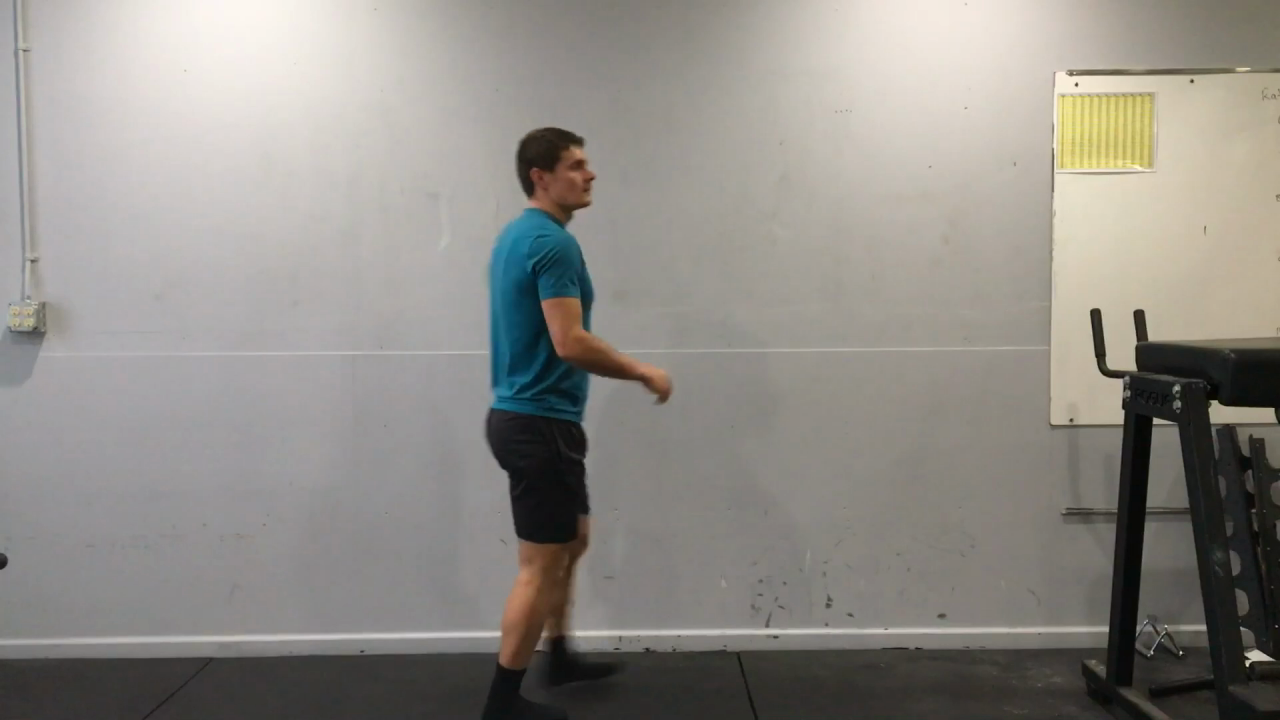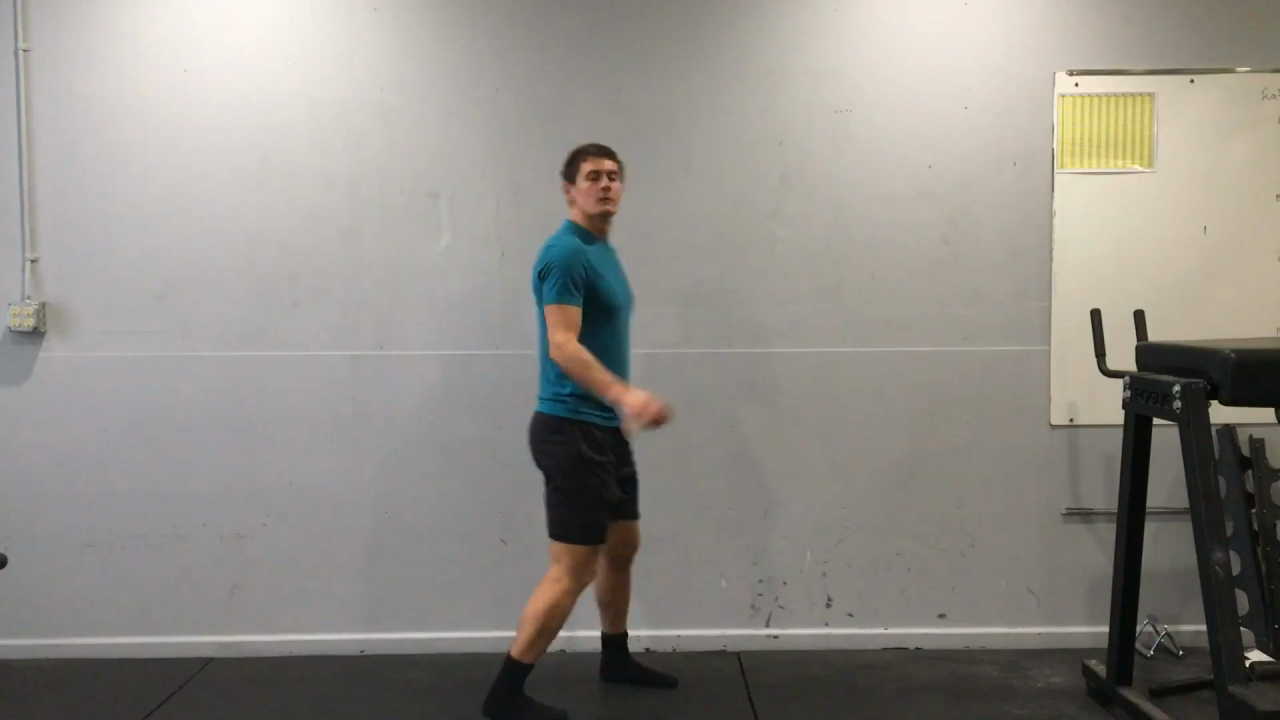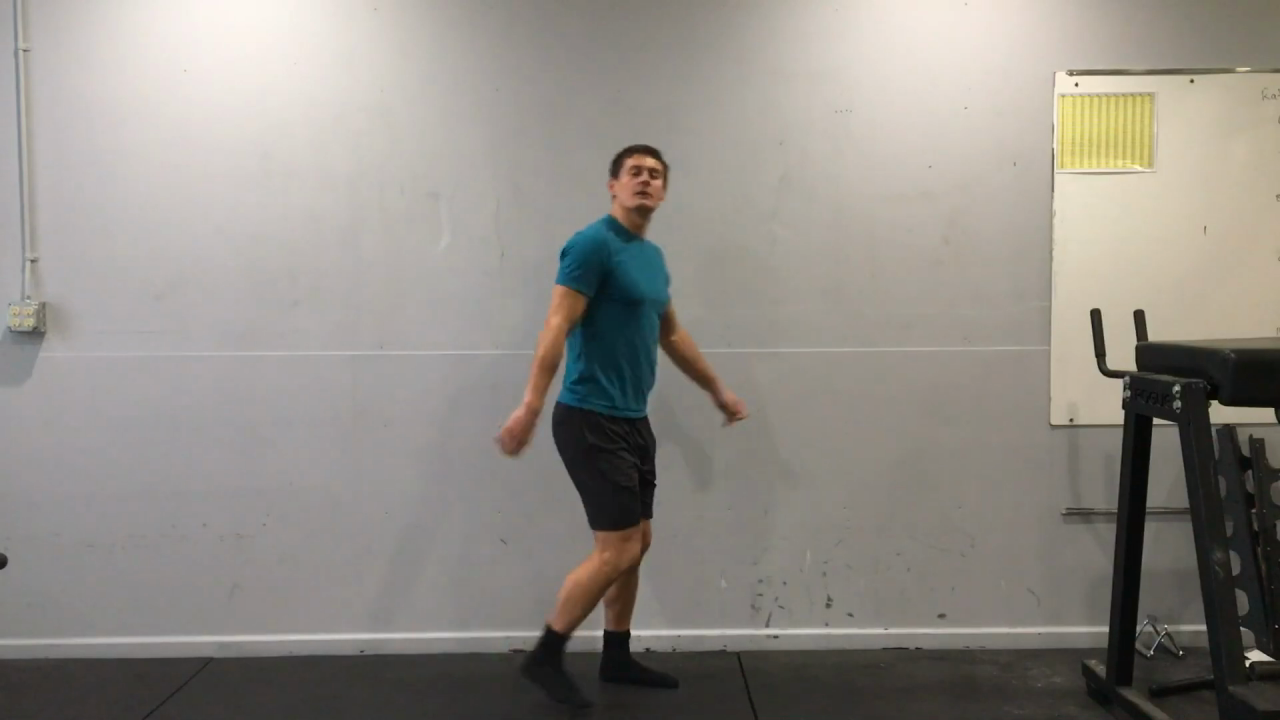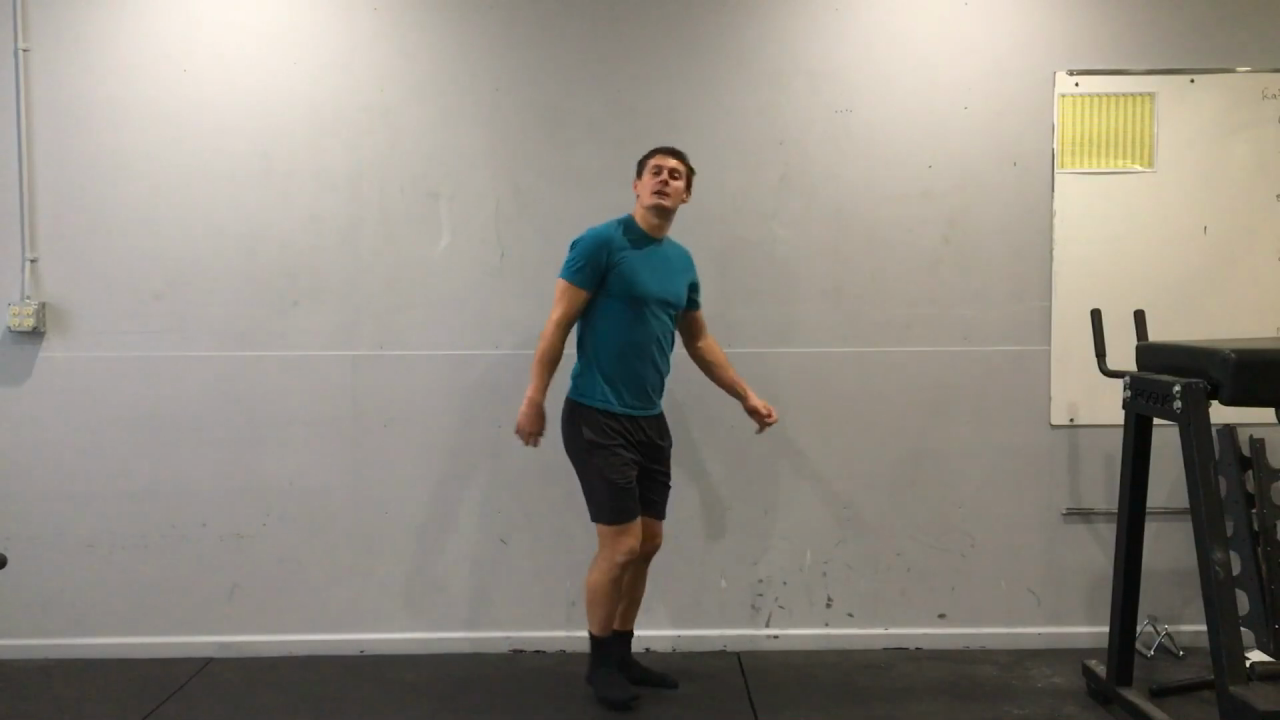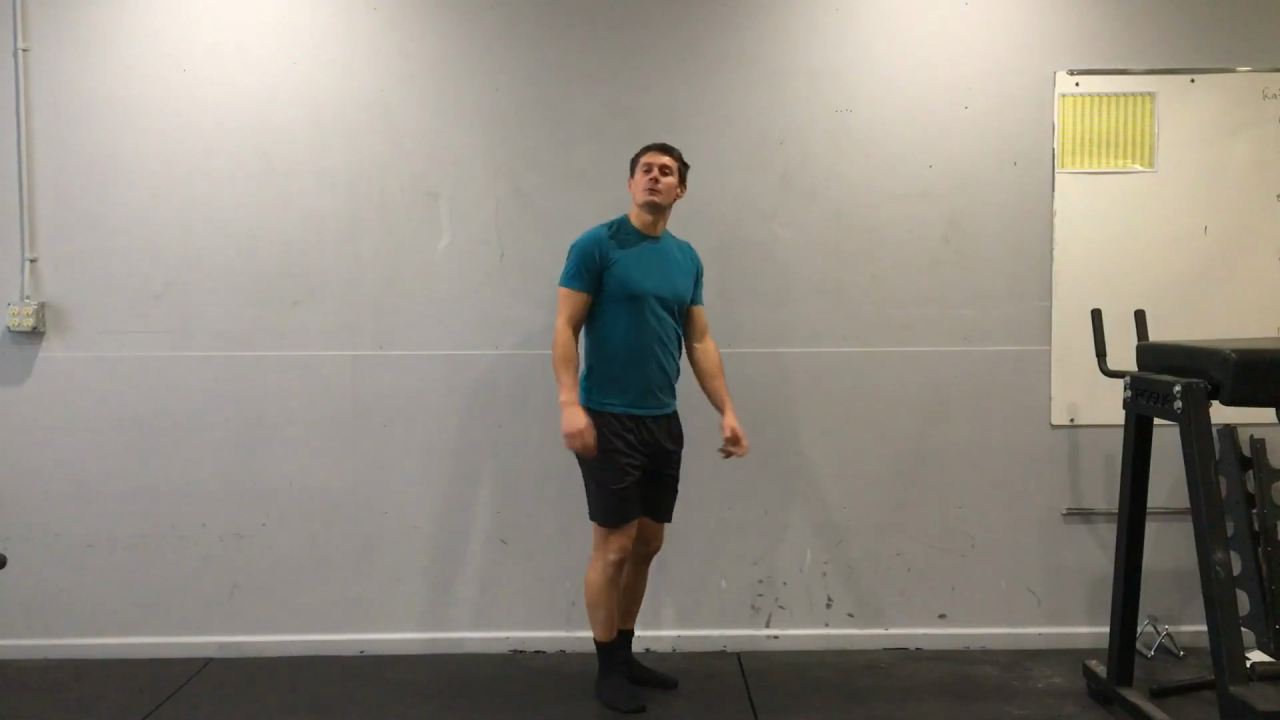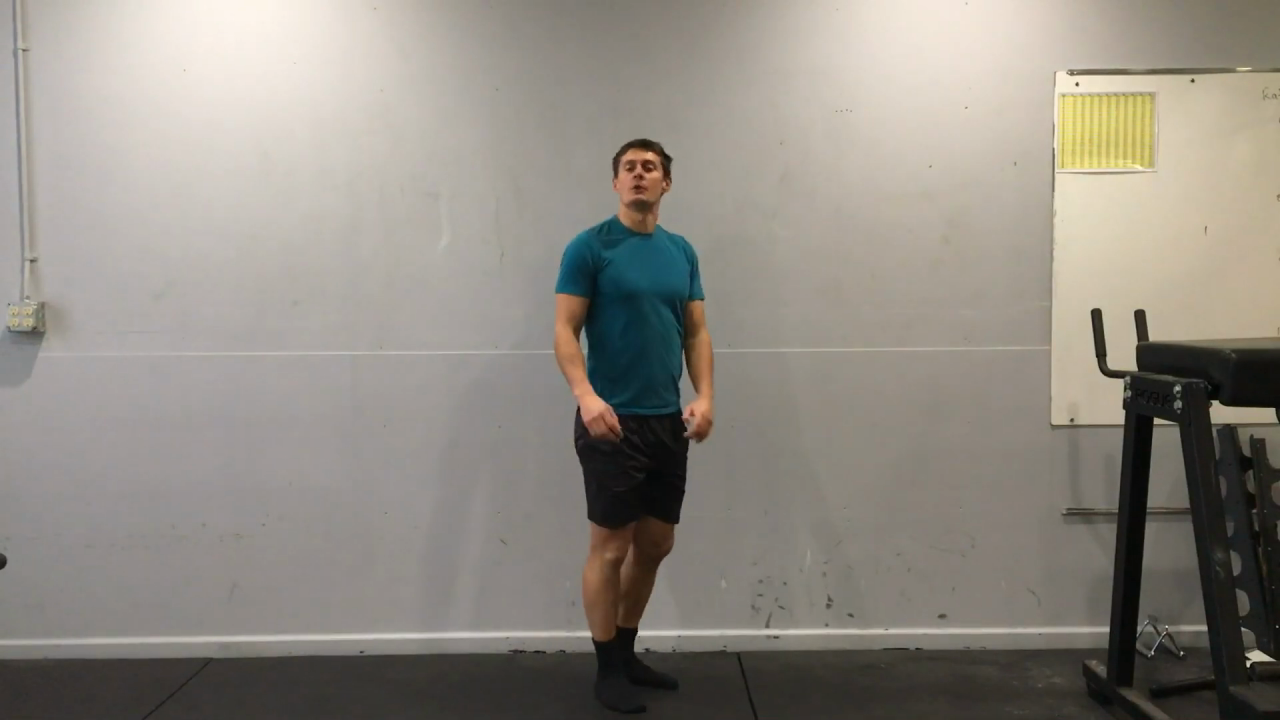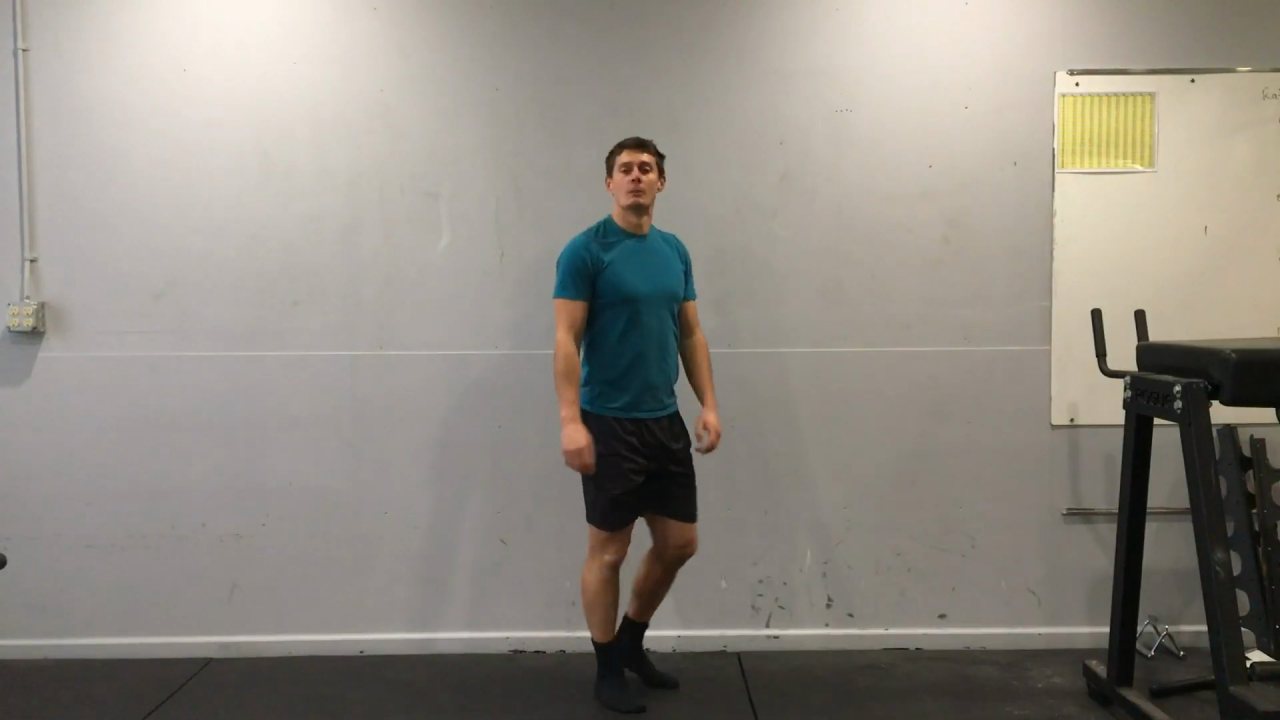
dt=0.2s
person 1, frame 1
left shoulder: (512, 237)
right shoulder: (554, 243)
right elbow: (570, 343)
right wrist: (644, 373)
left hip: (512, 418)
right hip: (541, 426)
left knee: (568, 540)
right knee: (543, 563)
left ankle: (561, 658)
person 1, frame 2
left shoulder: (603, 252)
right shoulder: (569, 254)
right elbow: (563, 345)
left wrist: (623, 400)
right wrist: (623, 394)
left hip: (602, 430)
right hip: (574, 432)
left knee: (622, 546)
right knee: (572, 567)
left ankle: (616, 658)
person 1, frame 3
left shoulder: (651, 255)
right shoulder: (592, 245)
left elbow: (670, 334)
right elbow: (558, 329)
left wrist: (718, 390)
right wrist: (529, 406)
left hip: (632, 421)
right hip: (594, 424)
left knee: (637, 543)
right knee: (618, 552)
left ankle: (616, 657)
right ankle: (547, 654)
person 1, frame 4
left shoulder: (682, 261)
right shoulder: (601, 243)
left elbow: (699, 340)
right elbow: (559, 323)
left wrist: (746, 397)
right wrist: (534, 399)
left hip: (649, 421)
right hip: (598, 419)
left knee: (647, 544)
right knee: (621, 547)
left ankle: (622, 655)
right ankle: (600, 662)
person 1, frame 5
left shoulder: (686, 257)
right shoulder: (596, 245)
left elbow: (699, 340)
right elbow: (566, 329)
left wrist: (727, 411)
right wrist: (571, 405)
left hip: (662, 422)
right hip: (608, 422)
left knee: (647, 546)
right knee: (614, 548)
left ankle: (625, 654)
right ankle: (607, 668)
person 1, frame 6
left shoulder: (682, 252)
right shoulder: (589, 248)
left elbow: (696, 333)
right elbow: (565, 331)
left wrist: (704, 396)
right wrist: (586, 396)
left hip: (668, 423)
right hip: (613, 423)
left knee: (654, 546)
right knee: (610, 548)
left ankle: (625, 652)
right ankle: (607, 669)
person 1, frame 7
left shoulder: (674, 250)
right shoulder: (586, 250)
left elbow: (691, 334)
right elbow: (566, 339)
left wrist: (708, 405)
right wrist: (571, 419)
left hip: (666, 423)
right hip: (611, 427)
left knee: (679, 544)
right knee: (608, 551)
left ankle: (630, 642)
right ankle: (607, 671)
